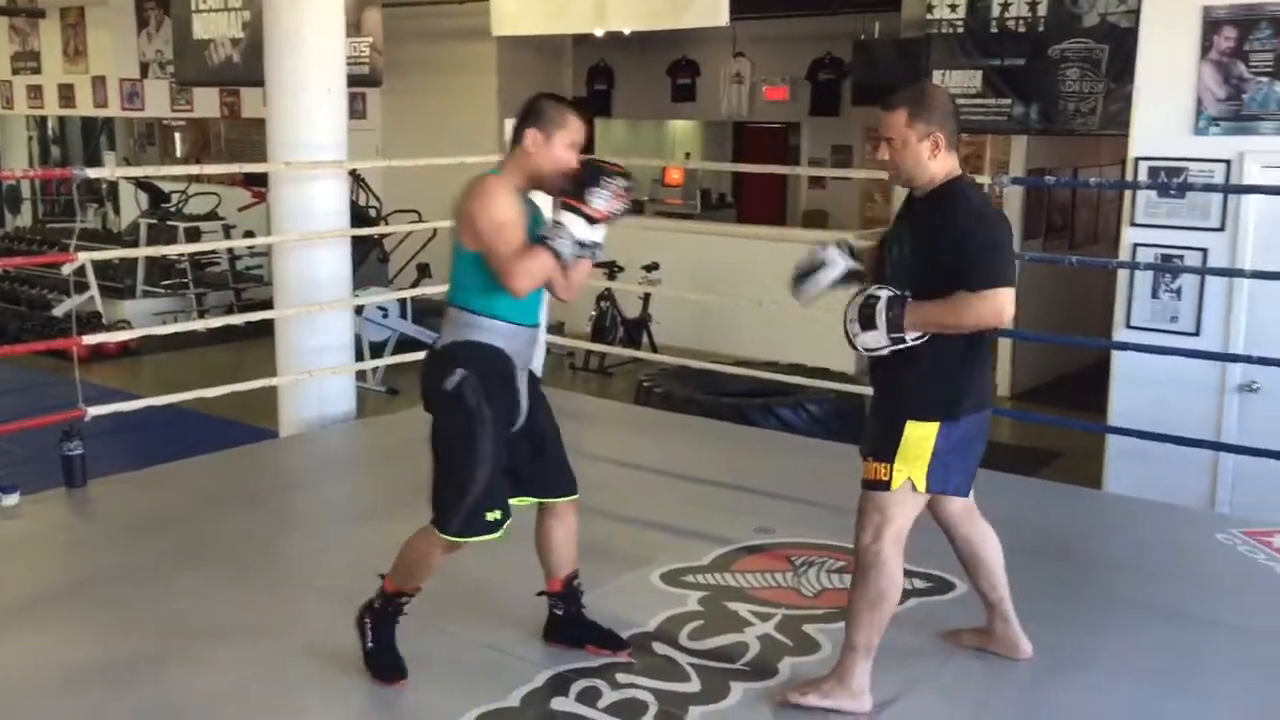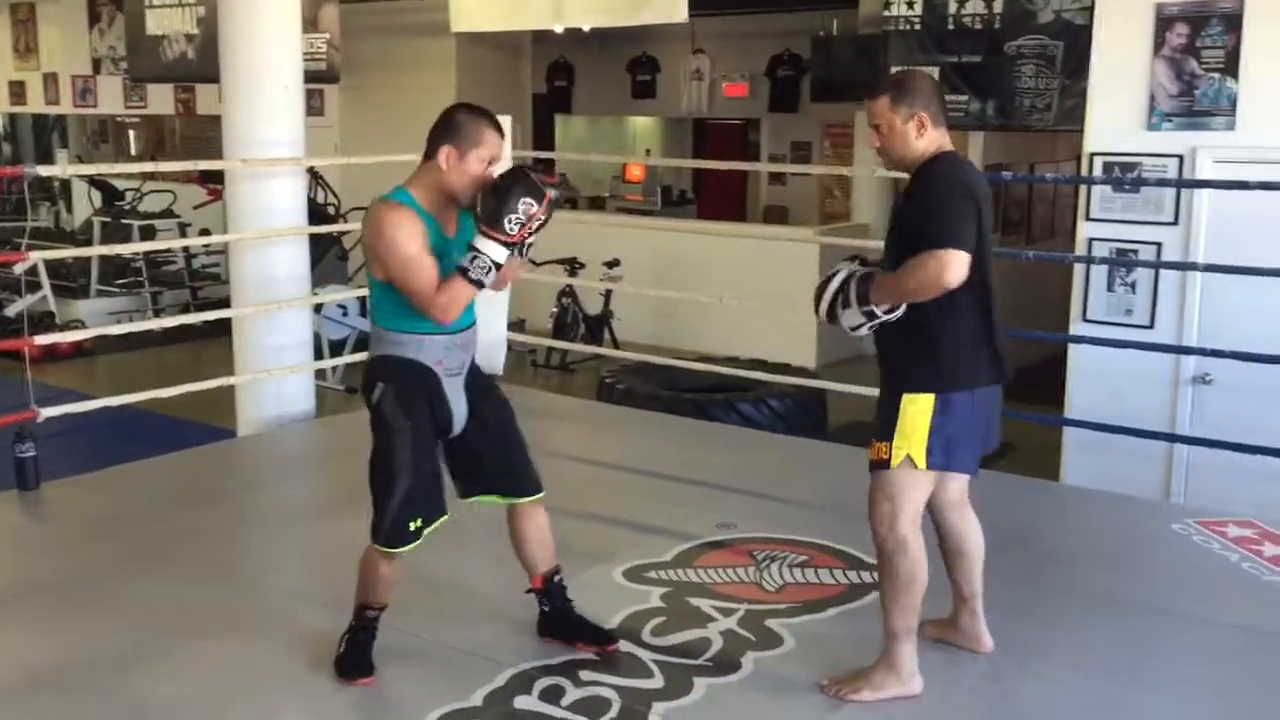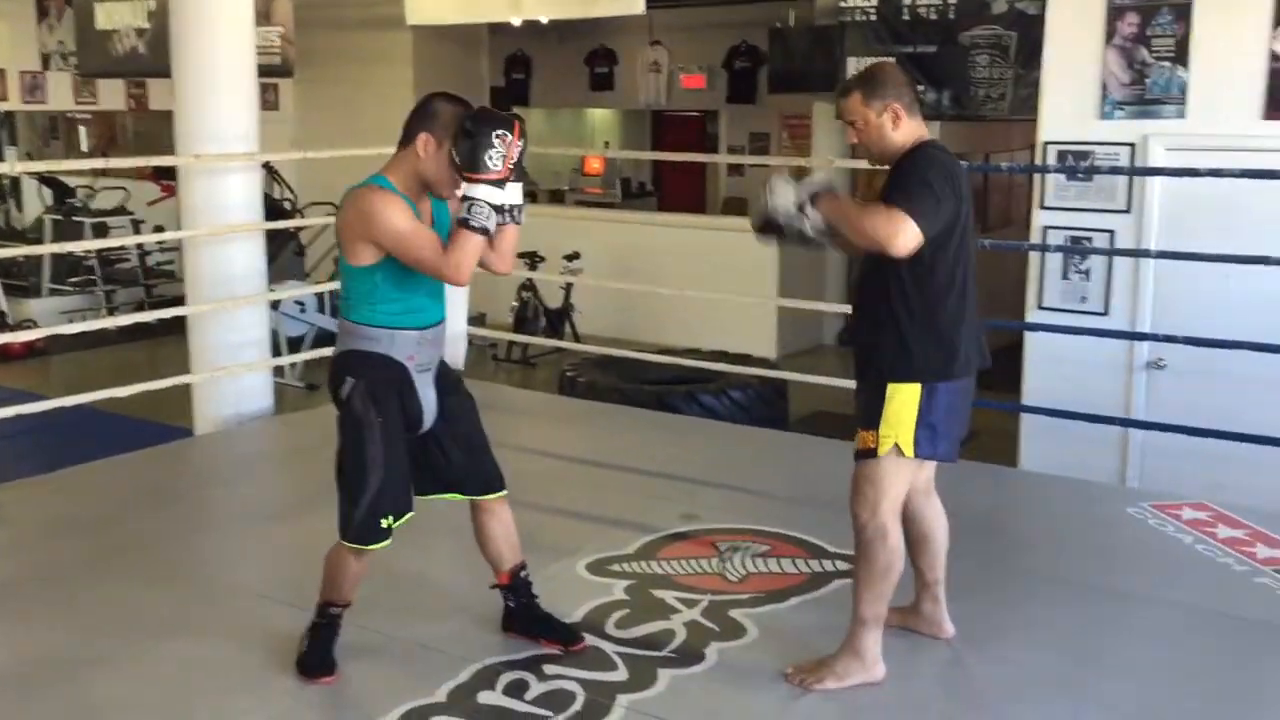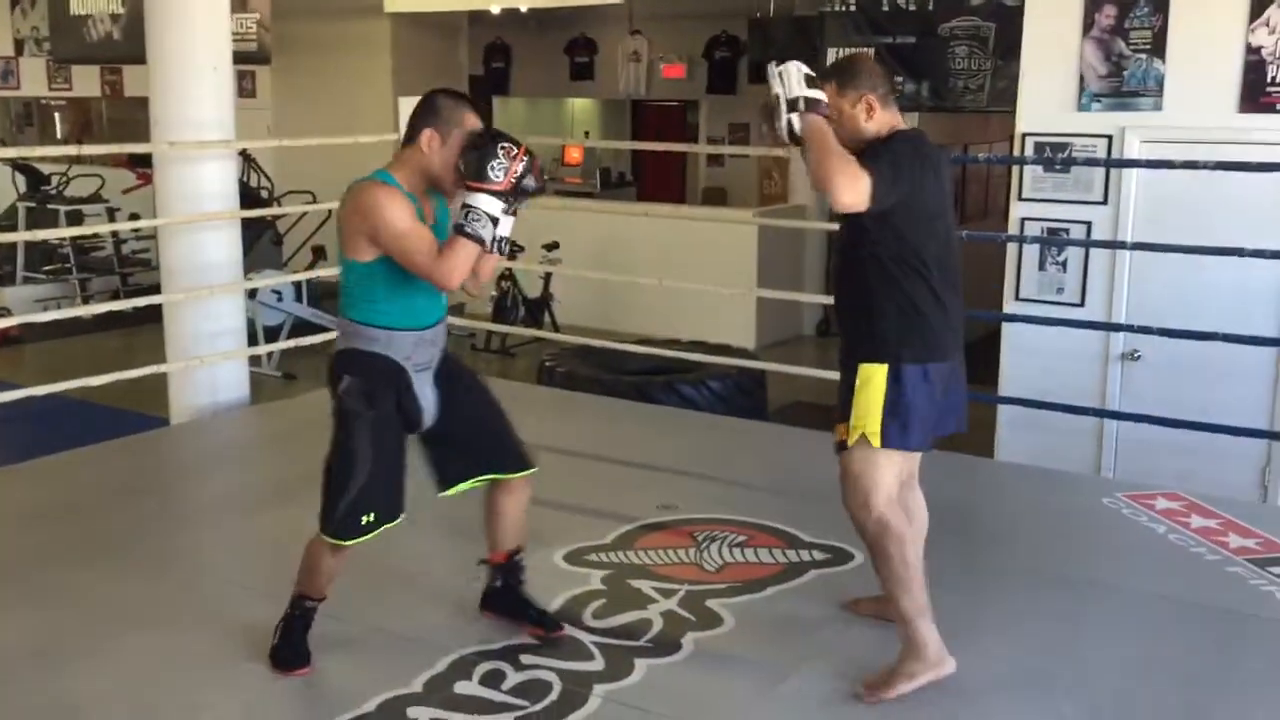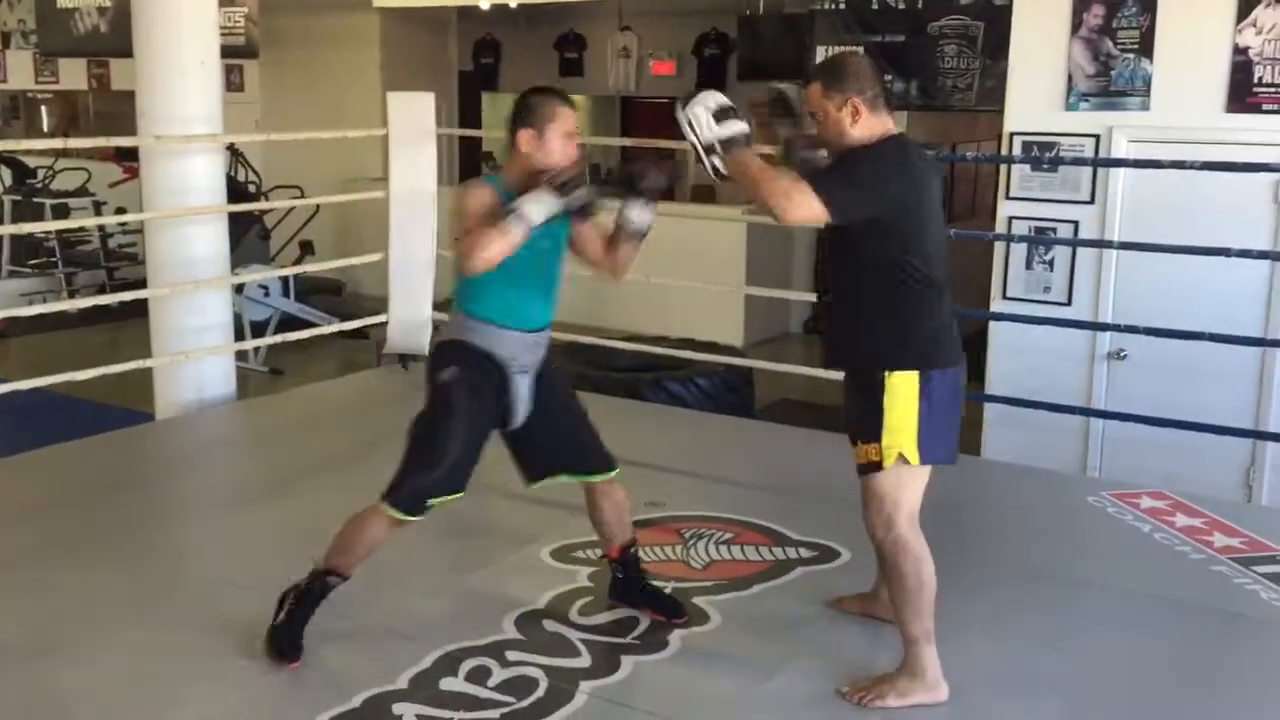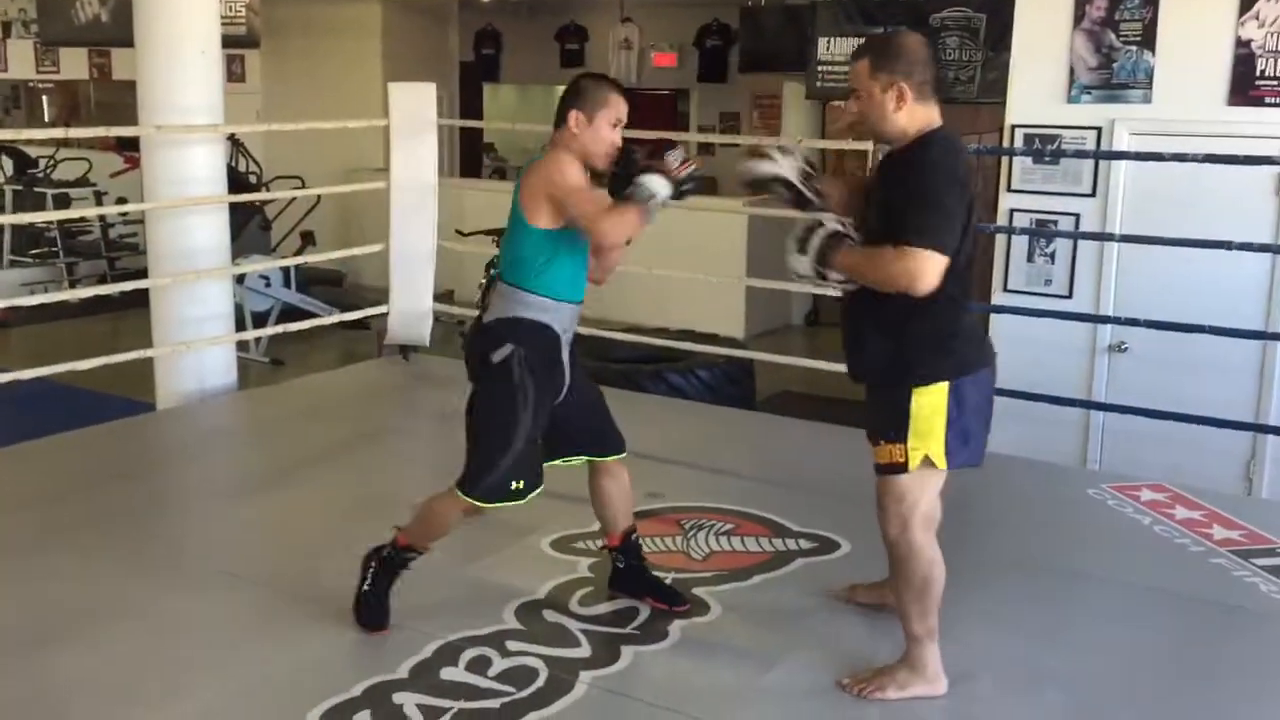
dt=0.3s
person 1, frame 1
left shoulder: (972, 214)
right shoulder: (918, 203)
left elbow: (996, 306)
right elbow: (893, 270)
left wrist: (904, 317)
right wrist: (850, 268)
left hip: (936, 403)
right hip: (918, 394)
left knee: (878, 536)
right knee: (955, 511)
right ankle: (1005, 630)
person 1, frame 2
left shoulder: (941, 182)
right shoulder: (951, 178)
left elbow: (943, 271)
left wrist: (873, 289)
right wrist: (873, 277)
left hip: (937, 381)
right hip: (959, 374)
left knee: (894, 516)
right knee: (947, 499)
left ankle: (898, 666)
right ankle: (970, 622)
person 1, frame 3
left shoulder: (927, 168)
right shoulder: (923, 168)
left elbow: (894, 237)
right elbow: (885, 238)
left wrist: (821, 203)
right wrist: (821, 217)
left hip: (915, 369)
right hip: (928, 362)
left knee: (874, 506)
right knee: (915, 489)
left ankle: (862, 652)
right ankle: (931, 608)
person 1, frame 4
left shoulder: (898, 155)
right shoulder: (916, 154)
left elbow: (845, 192)
right elbow: (857, 193)
left wrist: (807, 116)
right wrist: (811, 122)
left hip: (898, 356)
right hip: (926, 349)
left knee: (871, 500)
right knee: (900, 483)
left ankle: (926, 649)
right ankle: (903, 597)
person 1, frame 5
left shoulder: (883, 166)
right shoulder: (899, 160)
left elbow: (792, 204)
right elbow: (823, 194)
left wrist: (725, 145)
right wrist: (793, 144)
left hip: (904, 366)
right hip: (912, 356)
left knee: (891, 517)
right knee: (892, 495)
left ankle: (923, 670)
right ankle: (891, 595)
person 1, frame 6
left shoulder: (935, 165)
right shoulder: (913, 155)
left elbow: (915, 273)
right elbow: (873, 218)
left wrist: (830, 252)
right wrist: (801, 183)
left hip: (928, 368)
right hip: (917, 360)
left knee: (901, 514)
right knee: (914, 495)
left ankle: (921, 665)
right ankle: (909, 592)
person 2, frame 1
left shoulder: (527, 203)
right shoulder: (491, 192)
left elbow: (565, 287)
right elbow: (517, 281)
left wrist: (591, 223)
right wrist: (576, 215)
left hip: (510, 369)
right hip: (471, 369)
left knee: (559, 496)
right knee: (461, 524)
left ankle: (565, 614)
right ankle: (382, 614)
person 2, frame 2
left shoulder: (465, 206)
right shoulder: (392, 219)
left elbow: (503, 279)
right elbow: (442, 308)
left wrist: (523, 221)
right wrist: (495, 235)
left hip: (461, 372)
right hip: (405, 380)
left knee: (525, 493)
right knee: (397, 532)
left ankle: (555, 611)
right ankle: (362, 631)
person 2, frame 3
left shoulder: (438, 198)
right shoulder: (371, 203)
left elbow: (500, 262)
right elbow: (455, 269)
left wrist: (503, 179)
right wrist: (482, 182)
left hip: (428, 368)
right hip: (374, 375)
left knee: (488, 491)
right knee: (366, 528)
left ankle: (521, 607)
right ankle: (324, 629)
person 2, frame 4
left shoulder: (442, 197)
right shoulder: (376, 199)
left elbow: (475, 276)
right elbow: (441, 276)
left wrist: (503, 199)
right wrist: (487, 194)
left hip: (434, 363)
right hip: (373, 373)
left knee: (514, 469)
right knee: (348, 524)
left ankle: (504, 589)
right ankle: (296, 622)
person 2, frame 5
left shoulder: (564, 204)
right shoulder: (481, 196)
left elbow: (613, 264)
right elbow: (471, 261)
left wrist: (638, 207)
right wrist: (537, 203)
left hip: (529, 366)
right hip: (471, 365)
left knee: (600, 473)
right knee: (407, 502)
left ankle: (628, 580)
right ankle: (302, 600)
person 2, frame 6
left shoulder: (573, 180)
right shoulder: (559, 169)
left elbow: (598, 270)
right elbow: (615, 230)
left wrist: (638, 192)
right wrist: (662, 181)
left hip: (551, 343)
right hip: (515, 344)
left knee: (608, 455)
right knee: (484, 489)
left ankle: (628, 568)
right ankle: (385, 563)
